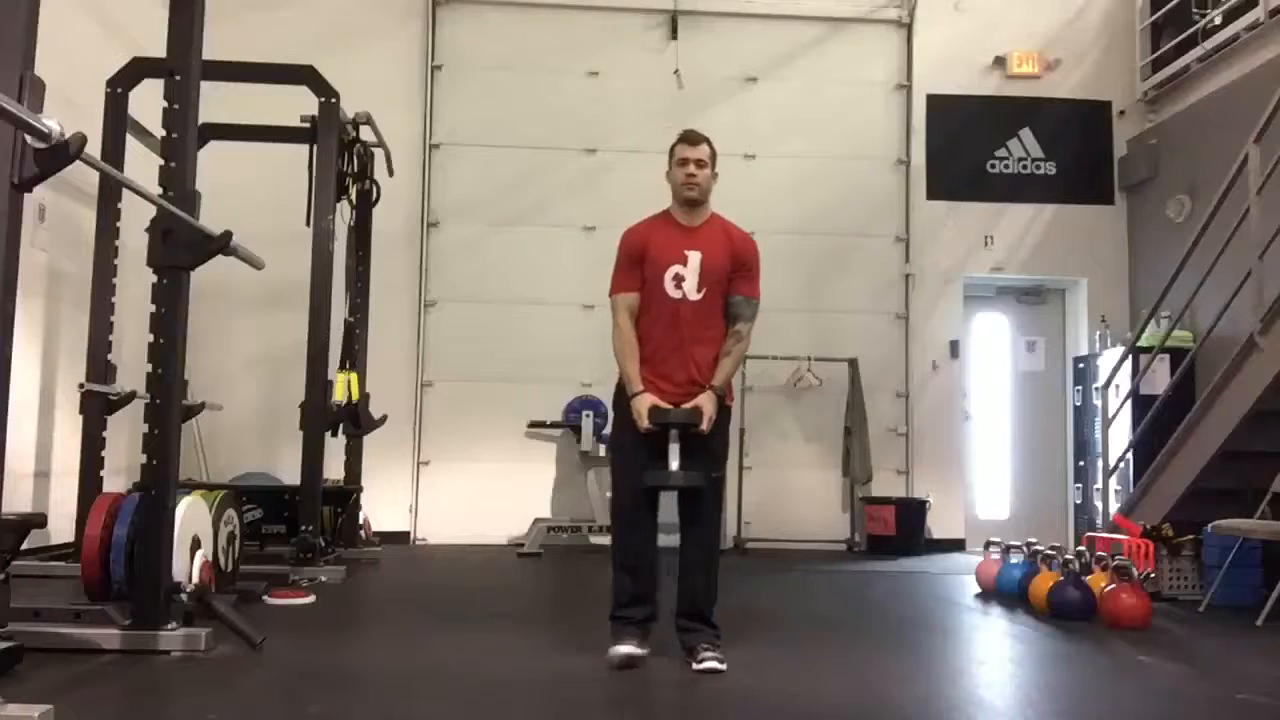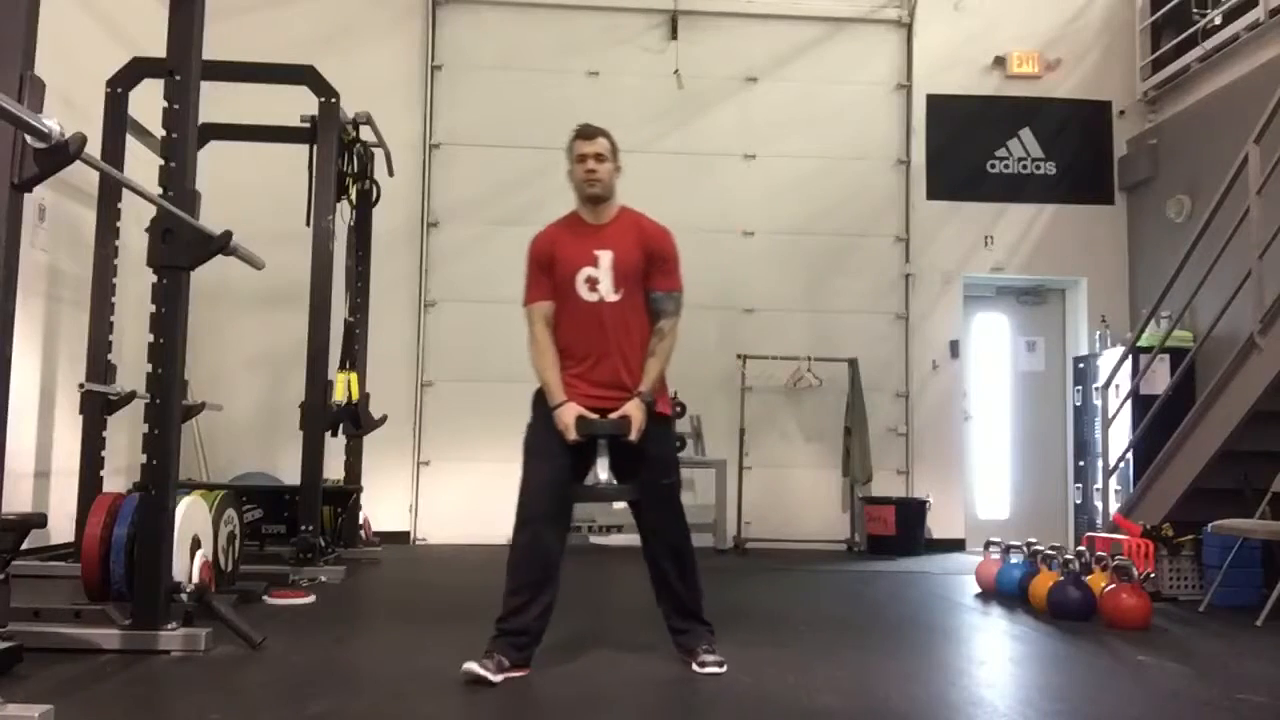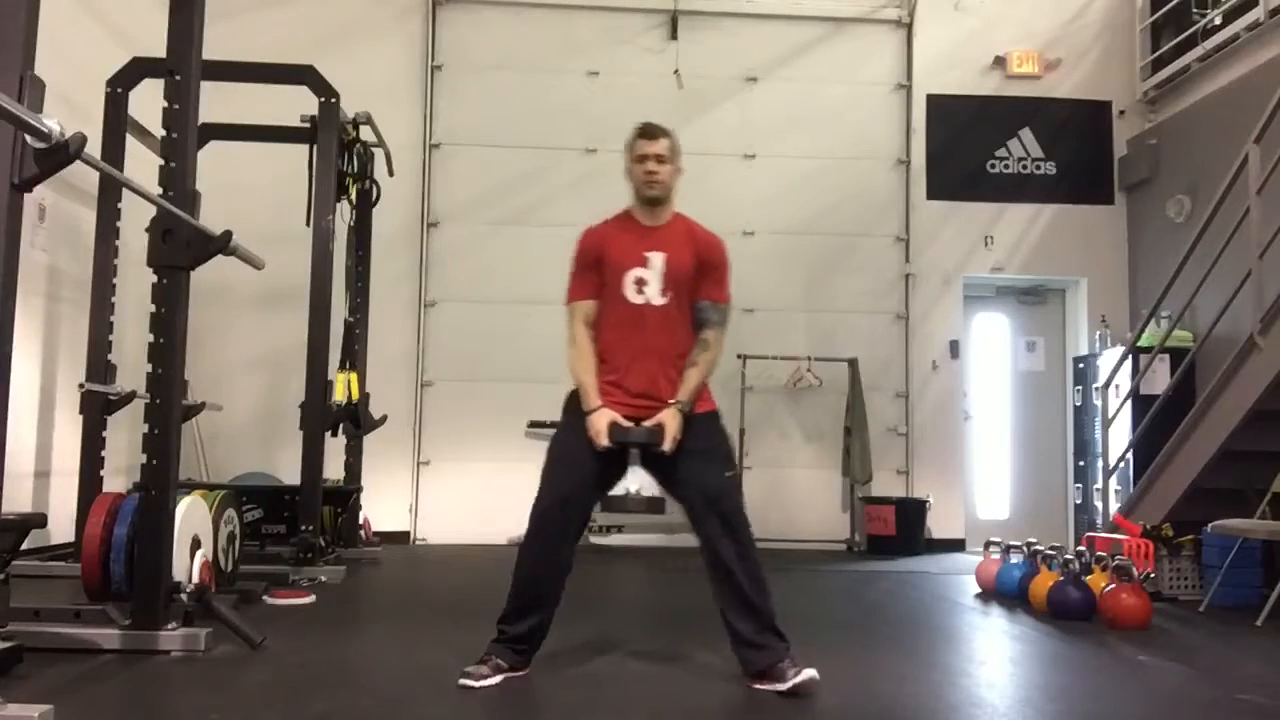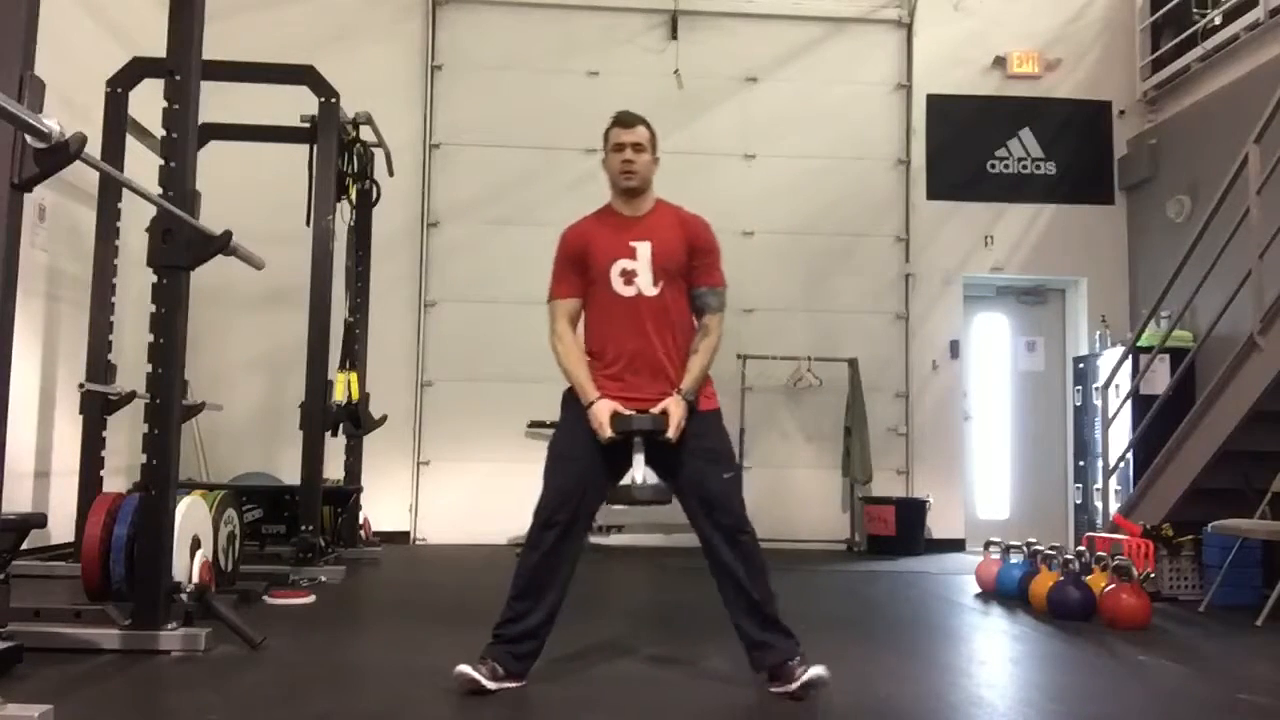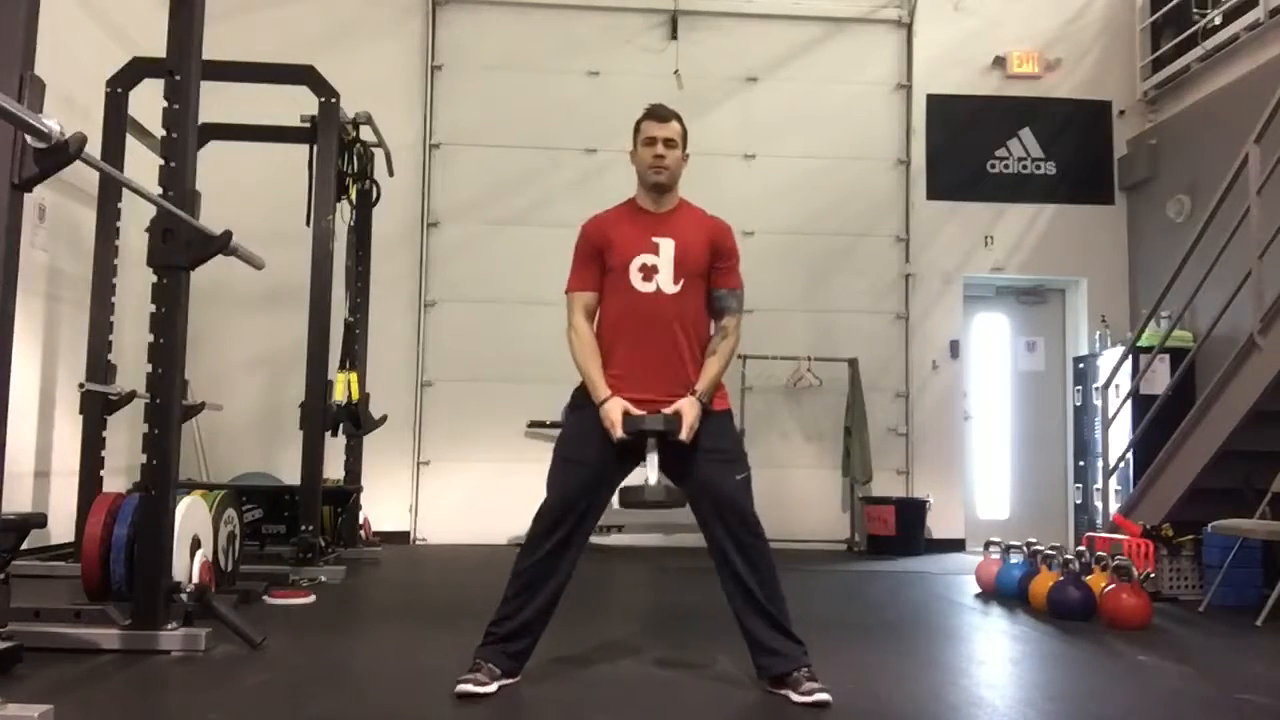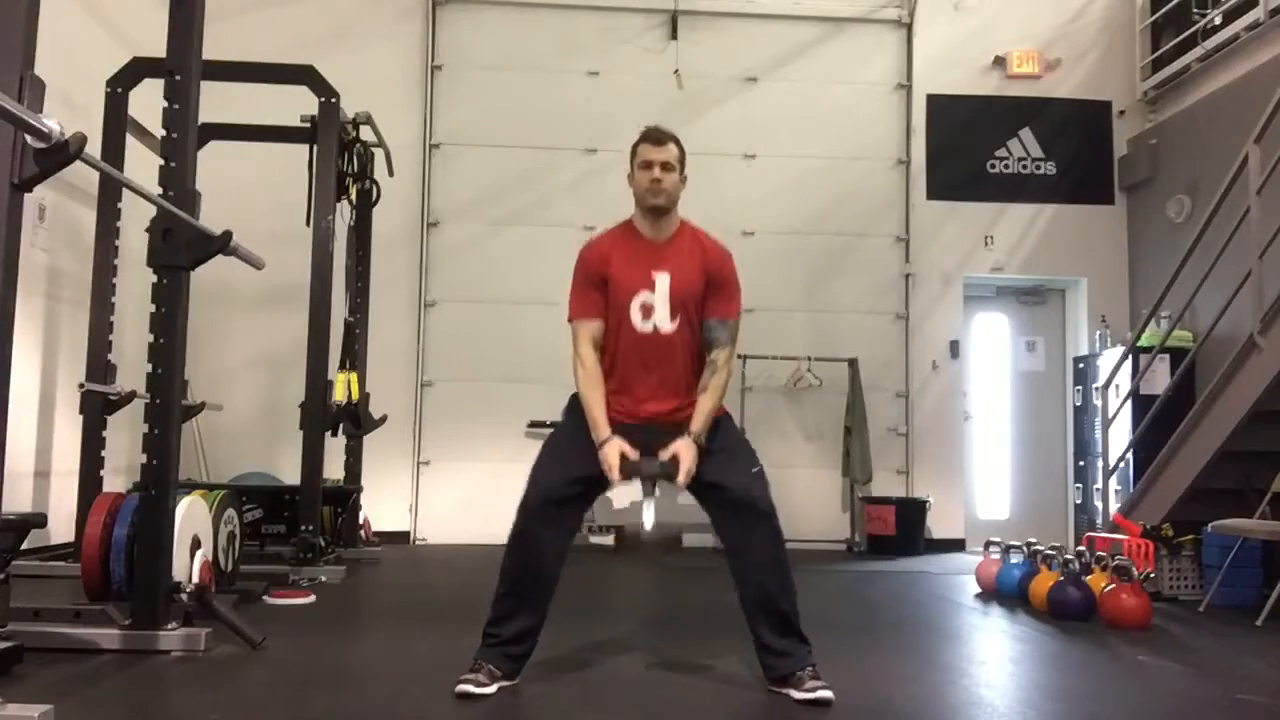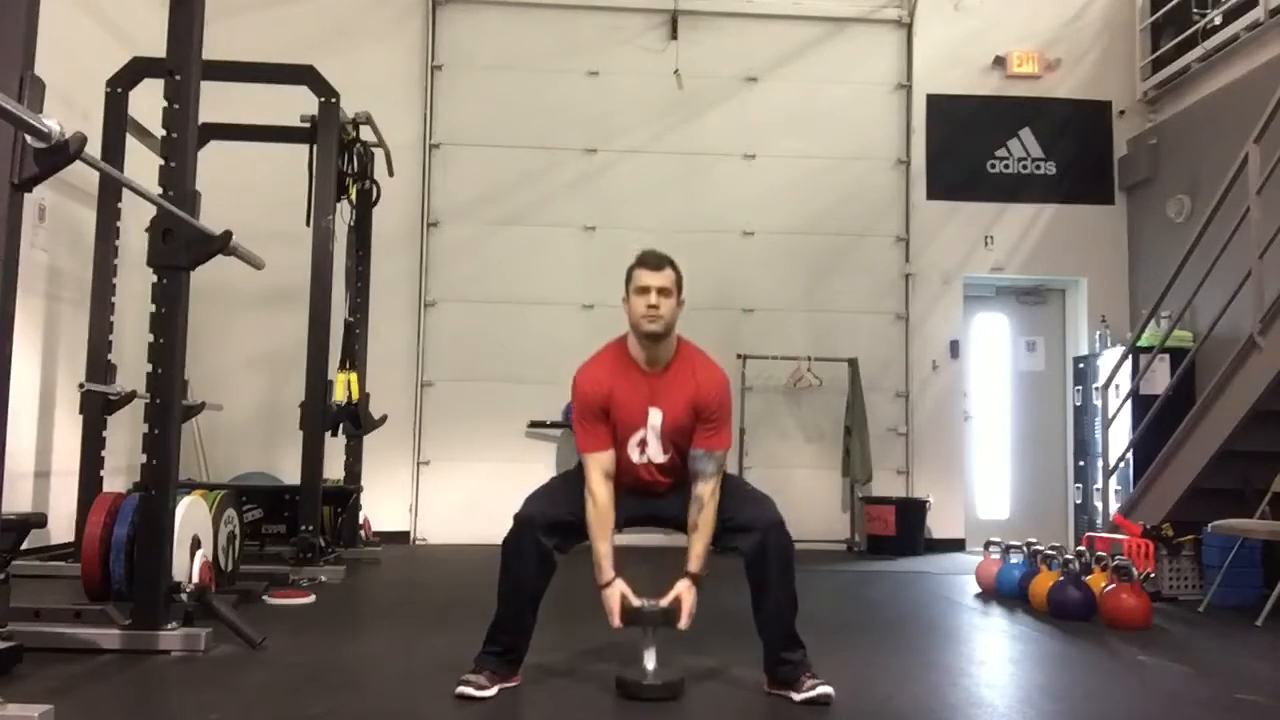
dt=0.7s
person 1, frame 1
left shoulder: (739, 245)
right shoulder: (639, 238)
left elbow: (741, 327)
right elbow: (624, 319)
left wrist: (713, 392)
right wrist: (636, 392)
left hip: (706, 401)
right hip: (643, 397)
left knee: (701, 518)
right knee: (632, 511)
left ankle: (699, 633)
right ankle: (630, 626)
person 1, frame 2
left shoulder: (653, 237)
right shoulder: (547, 244)
left elbow: (665, 326)
right elbow: (540, 329)
left wrist: (642, 398)
right wrist: (560, 402)
left hip: (641, 405)
right hip: (564, 404)
left knee: (664, 524)
right knee: (538, 521)
left ankle: (694, 636)
right ankle: (512, 647)
person 1, frame 3
left shoulder: (705, 246)
right shoulder: (596, 242)
left elbow: (710, 337)
right elbow: (581, 329)
left wrist: (679, 407)
right wrist: (594, 407)
left hip: (683, 411)
right hip: (600, 410)
left knee: (726, 525)
right knee: (551, 523)
left ankle: (767, 659)
right ankle: (512, 649)
person 1, frame 4
left shoulder: (692, 231)
right shoulder: (578, 238)
left elbow: (710, 322)
right elbow: (562, 328)
left wrist: (683, 396)
right wrist: (592, 400)
left hip: (684, 403)
right hip: (598, 404)
left knee: (727, 525)
right knee: (555, 524)
left ankle: (780, 659)
right ankle: (507, 658)
person 1, frame 5
left shoulder: (713, 233)
right shoulder: (600, 230)
left elbow: (729, 323)
right elbow: (579, 321)
left wrist: (699, 397)
right wrist: (604, 398)
left hip: (696, 406)
right hip: (608, 403)
left knee: (738, 529)
right knee: (556, 525)
left ankle: (786, 665)
right ankle: (498, 657)
person 1, frame 6
left shoulder: (713, 258)
right shoulder: (598, 254)
left elbow: (719, 355)
right elbow: (586, 351)
left wrist: (694, 438)
right wrist: (603, 438)
left hip: (690, 414)
right hip: (610, 413)
left knee: (754, 511)
right knee: (543, 505)
left ankle: (789, 665)
right ankle: (499, 658)
person 1, frame 7
left shoulder: (709, 381)
right shoulder: (594, 379)
left elbow: (705, 485)
right elbow: (599, 481)
left wrist: (691, 576)
right wrist: (607, 578)
left hip: (682, 485)
right hip: (617, 485)
left knee: (766, 528)
right knee: (532, 524)
left ankle: (788, 670)
right ankle: (498, 663)
